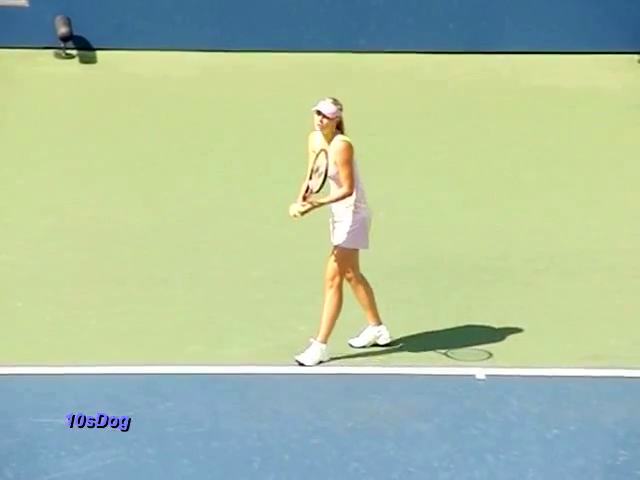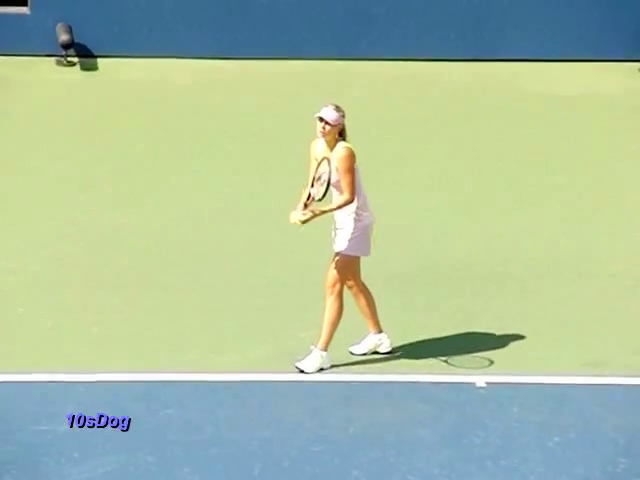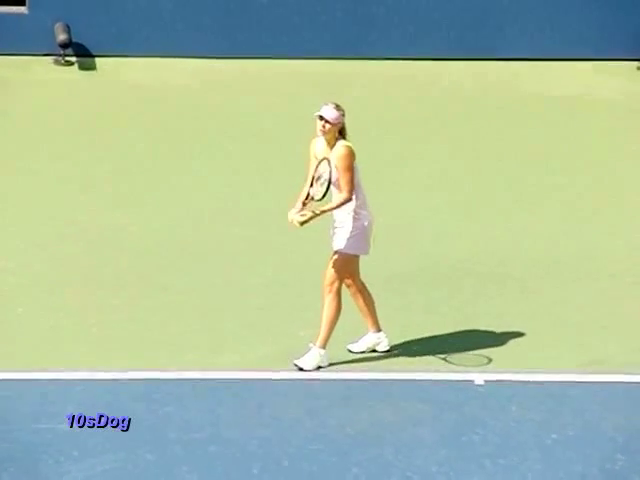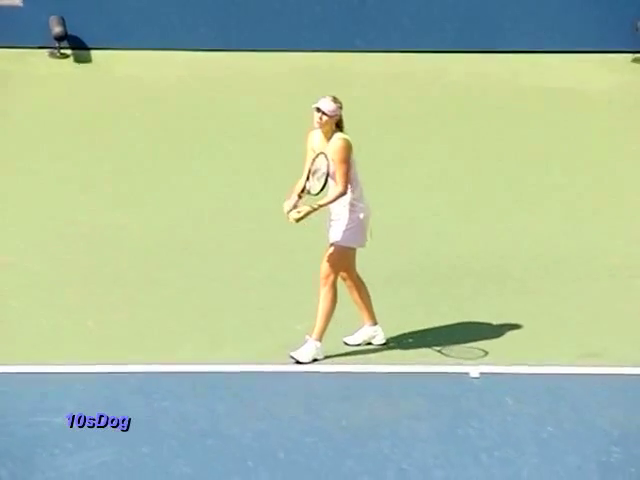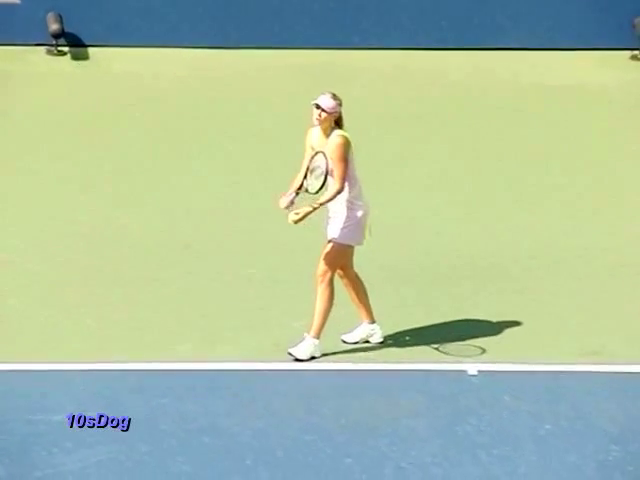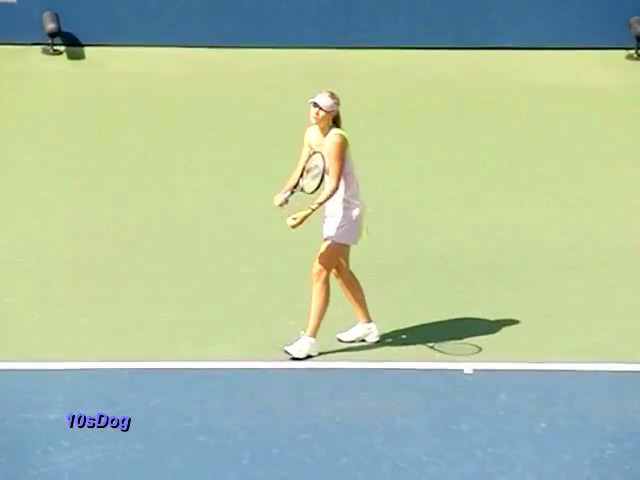
dt=0.2s
person 1, frame 1
left shoulder: (341, 145)
right shoulder: (314, 139)
left elbow: (348, 189)
right elbow: (311, 176)
left wrist: (316, 204)
right wrist: (300, 200)
left hip: (352, 214)
right hip: (338, 213)
left knee: (332, 278)
right knee: (351, 274)
left ankle: (320, 346)
right ankle: (377, 328)
person 1, frame 2
left shoulder: (343, 152)
right shoulder: (316, 146)
left elbow: (348, 196)
right elbow: (312, 184)
left wrist: (317, 213)
right wrist: (300, 207)
left hip: (354, 221)
right hip: (341, 221)
left knee: (333, 285)
right knee: (352, 282)
left ankle: (321, 353)
right ankle: (378, 337)
person 1, frame 3
left shoulder: (343, 151)
right shoulder: (316, 145)
left elbow: (347, 195)
right elbow: (311, 183)
left wrist: (316, 213)
right wrist: (298, 206)
left hip: (354, 220)
right hip: (341, 219)
left knee: (331, 283)
right knee: (351, 280)
left ankle: (319, 351)
right ankle: (376, 335)
person 1, frame 4
left shoulder: (340, 143)
right shoulder: (313, 137)
left elbow: (342, 188)
right elbow: (307, 175)
left wrist: (312, 209)
right wrist: (293, 198)
left hip: (351, 213)
right hip: (338, 212)
left knee: (327, 276)
right knee: (347, 273)
left ankle: (315, 344)
right ankle: (372, 328)
person 1, frame 5
left shoulder: (339, 141)
right shoulder: (312, 135)
left elbow: (339, 186)
right elbow: (305, 171)
left wrist: (310, 209)
right wrist: (290, 194)
left hip: (349, 211)
right hip: (336, 210)
left knee: (324, 274)
right knee: (345, 271)
left ankle: (313, 341)
right ankle: (370, 326)
person 1, frame 6
left shoulder: (336, 139)
right shoulder: (311, 133)
left elbow: (334, 184)
right elbow: (301, 169)
left wrist: (308, 212)
right wrist: (284, 192)
left hip: (345, 210)
right hip: (333, 209)
left knee: (319, 272)
right knee: (340, 270)
left ankle: (309, 340)
right ankle: (366, 325)
